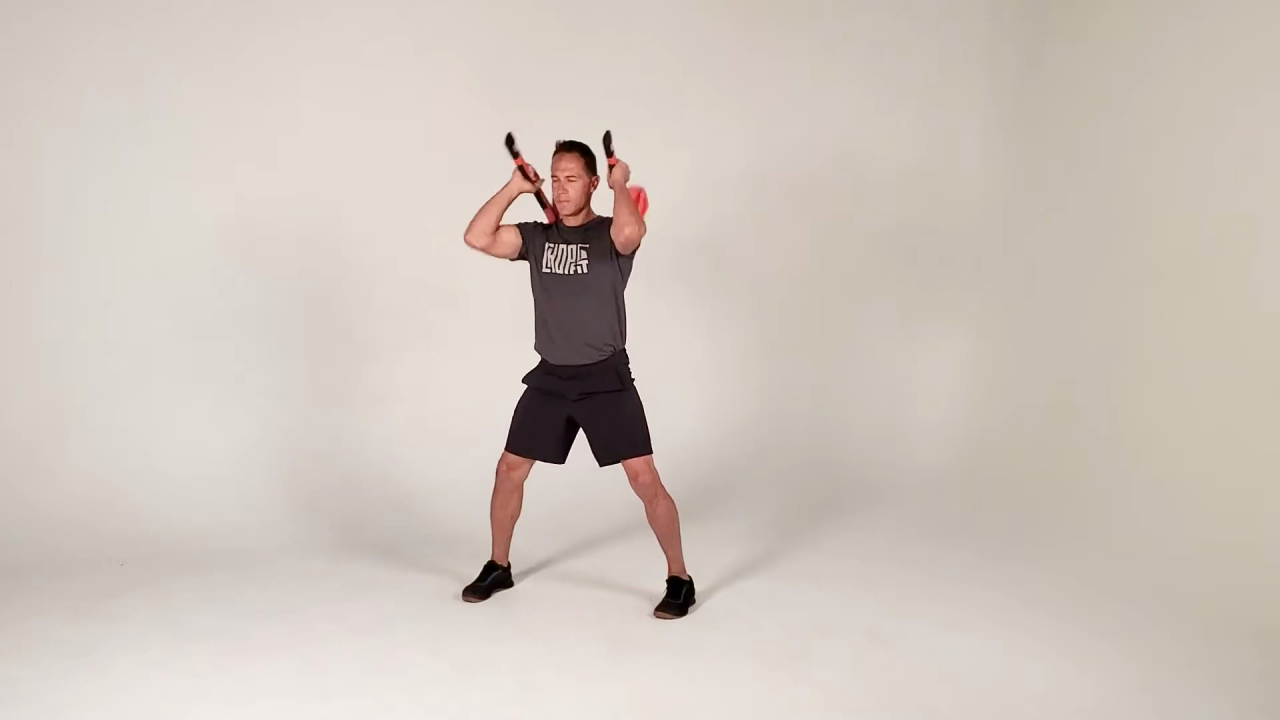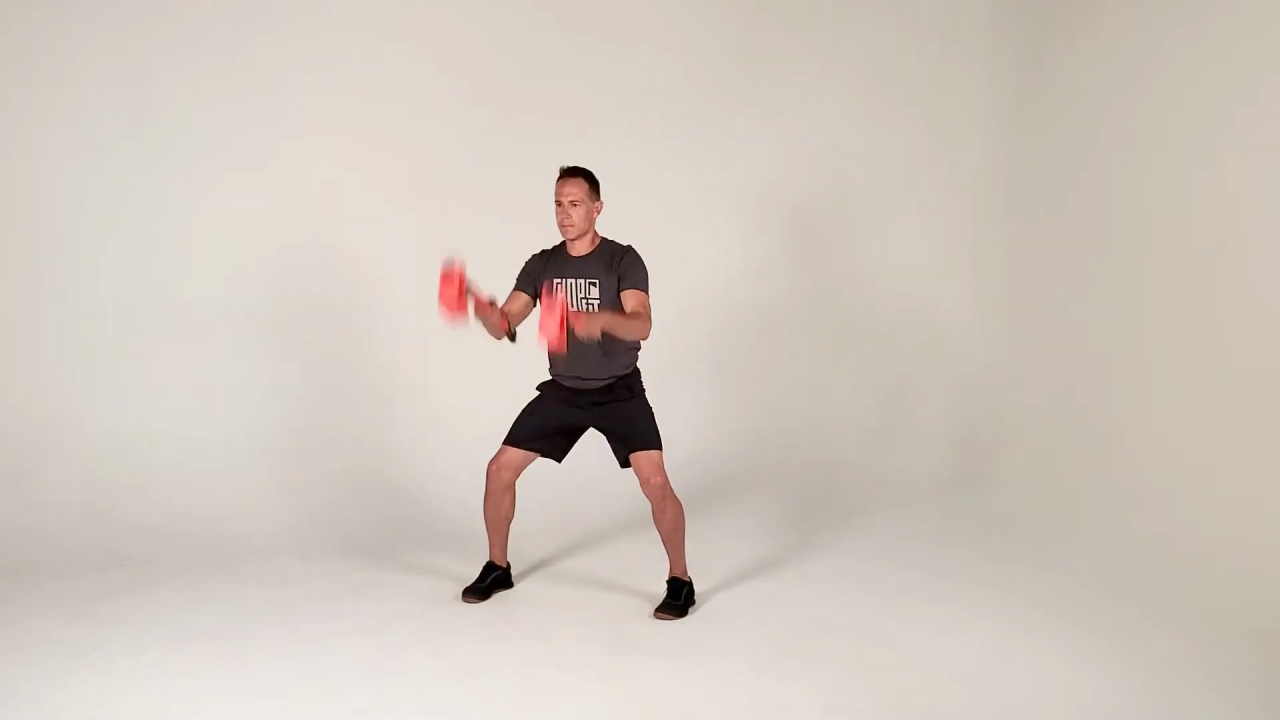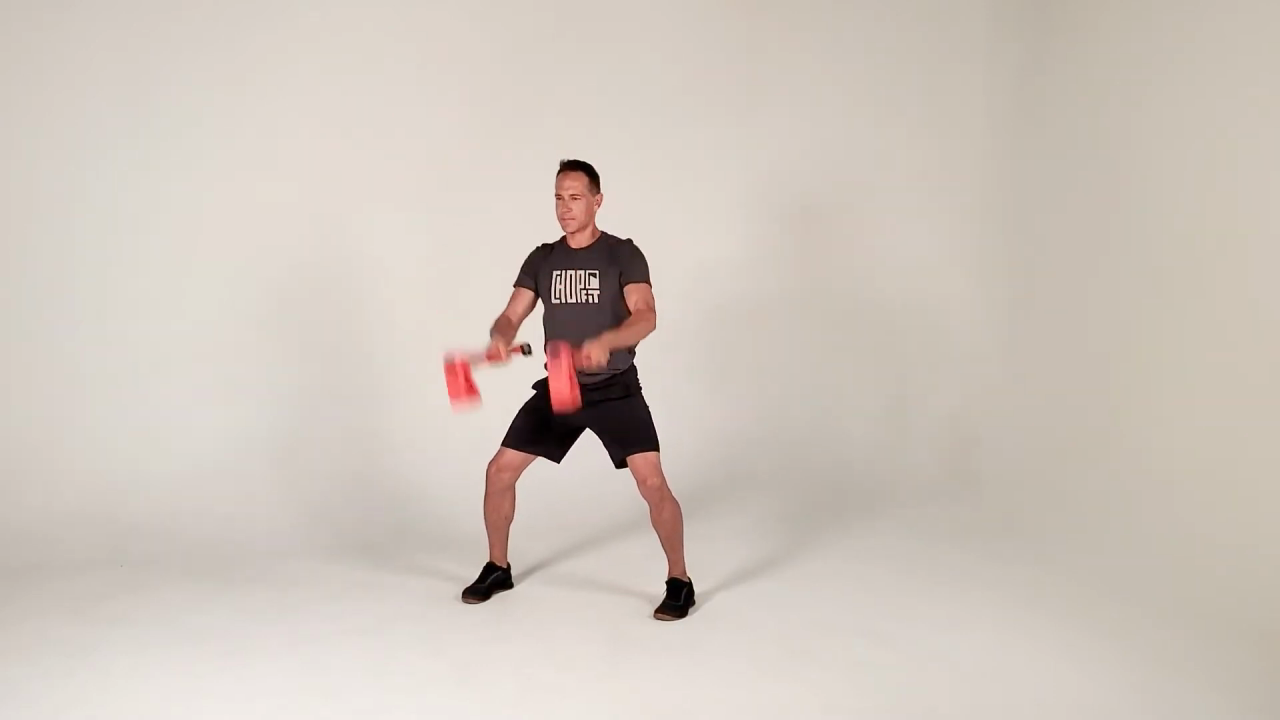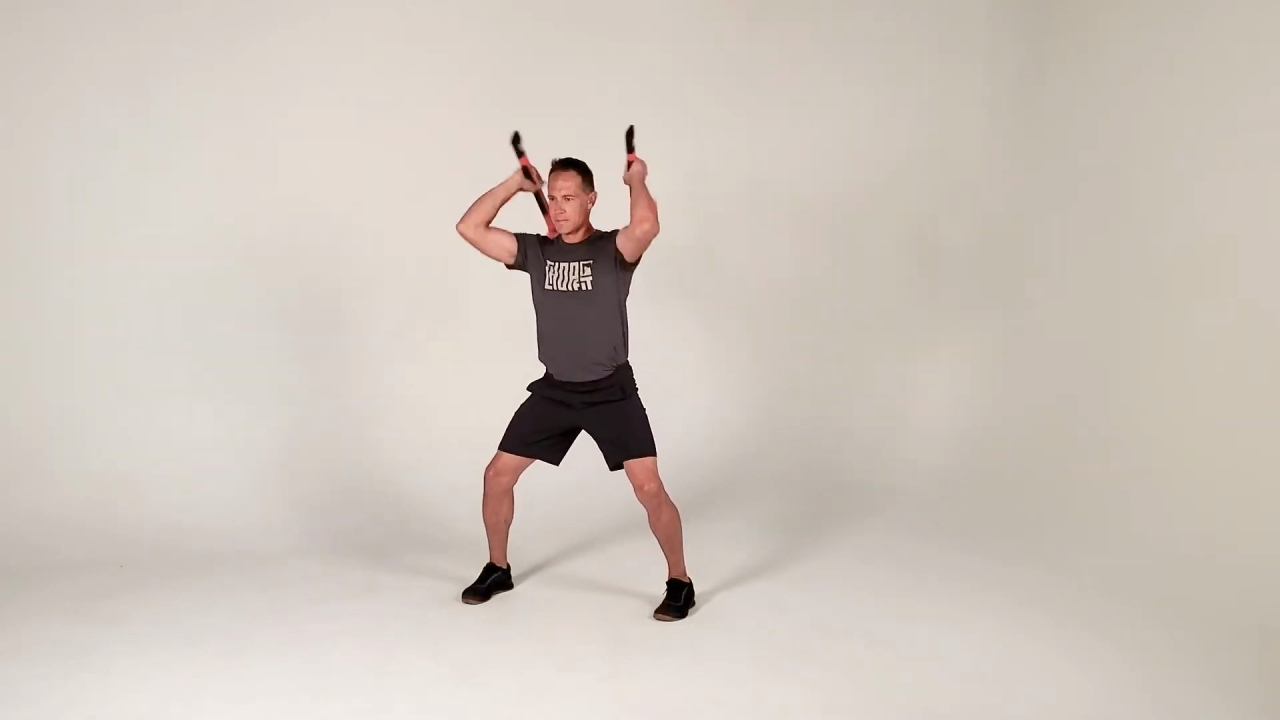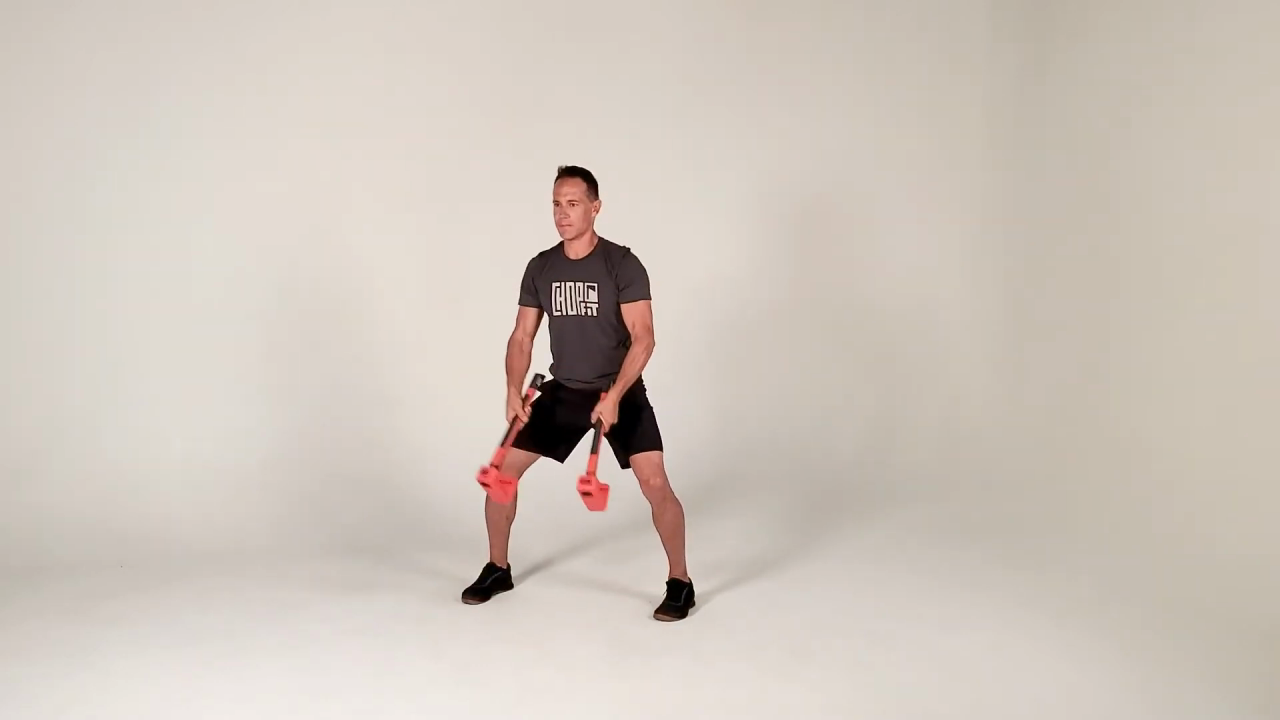
dt=1s
person 1, frame 1
left shoulder: (611, 230)
right shoulder: (535, 236)
left elbow: (631, 232)
right elbow: (476, 239)
left wrist: (619, 185)
right wrist: (513, 189)
left hip: (606, 379)
right hip: (549, 379)
left knee: (644, 480)
right knee: (509, 471)
left ankle: (679, 579)
right ankle: (498, 567)
person 1, frame 2
left shoulder: (623, 259)
right shoulder: (541, 264)
left elbow: (642, 324)
right elbow: (505, 324)
left wrist: (601, 321)
right wrist: (488, 315)
left hip: (619, 390)
right hip: (562, 391)
left knee: (655, 482)
right knee: (499, 470)
left ankle: (680, 581)
right ankle: (497, 567)
person 1, frame 3
left shoulder: (623, 255)
right shoulder: (540, 259)
left elbow: (645, 316)
right elbow: (511, 318)
left wrist: (607, 342)
right wrist: (499, 339)
left hip: (616, 387)
right hip: (556, 389)
left knee: (652, 483)
right knee: (499, 471)
left ankle: (679, 582)
right ankle: (497, 568)
person 1, frame 4
left shoulder: (613, 249)
right shoulder: (534, 251)
left elbow: (647, 223)
right elbow: (469, 226)
left wrist: (636, 181)
right wrist: (514, 184)
left hip: (611, 390)
right hip: (554, 391)
left knee: (649, 488)
right knee: (497, 475)
left ankle: (679, 583)
right ankle: (498, 569)
person 1, frame 5
left shoulder: (622, 264)
right shoulder: (540, 267)
left elbow: (643, 339)
right elbow: (522, 337)
left wrist: (614, 396)
right wrist: (514, 392)
left hip: (619, 392)
right hip: (563, 391)
left knee: (654, 483)
right knee: (501, 470)
left ankle: (679, 582)
right ankle: (497, 569)
